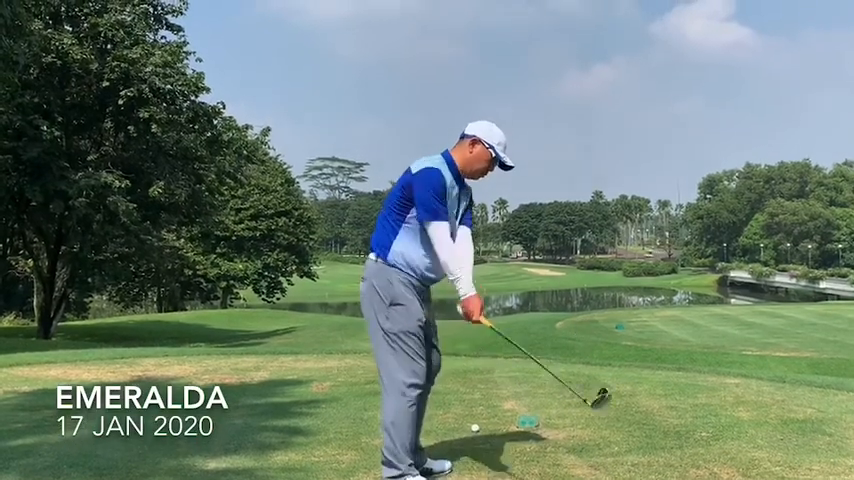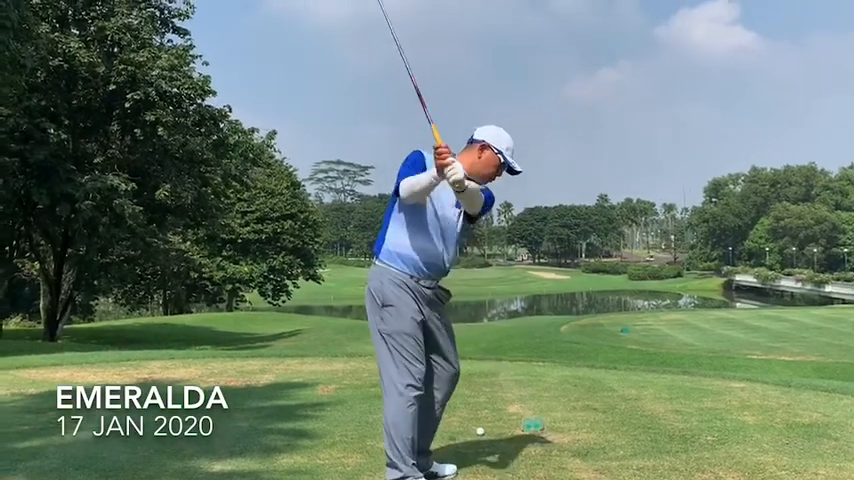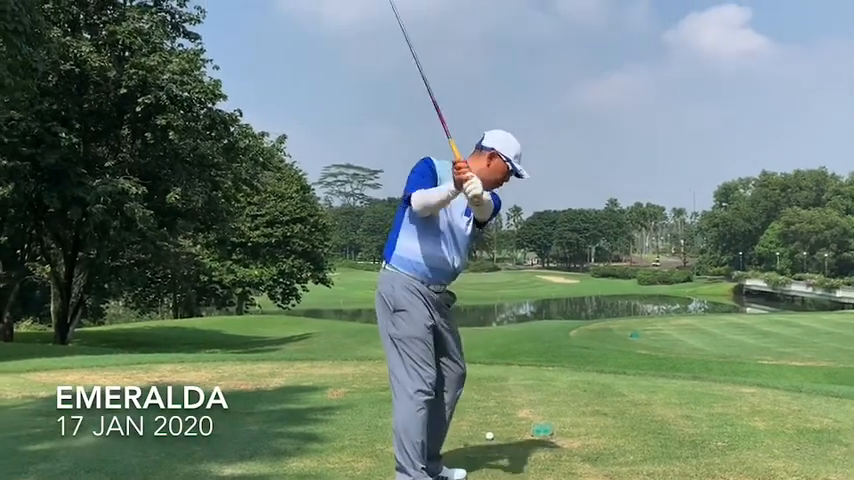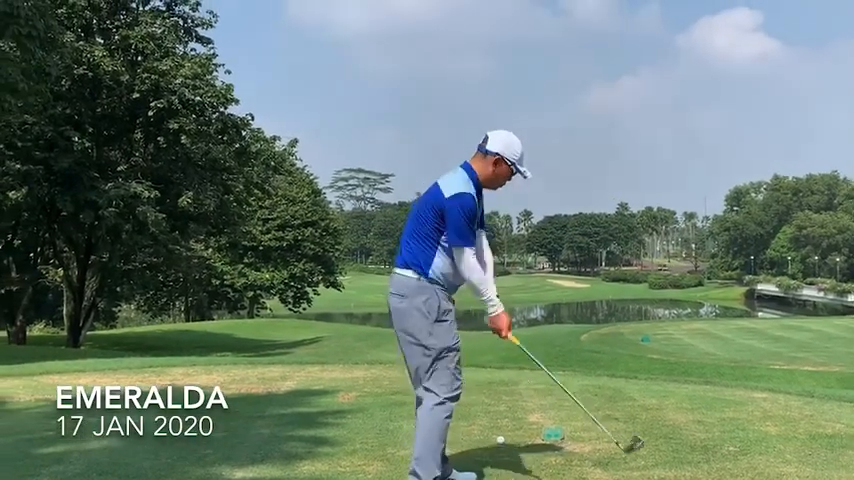
dt=0.3s
person 1, frame 1
left shoulder: (462, 191)
right shoulder: (430, 173)
left elbow: (463, 242)
right elbow: (439, 239)
left wrist: (468, 289)
right wrist: (466, 292)
left hip: (408, 284)
right hip: (389, 280)
left knee: (425, 370)
right knee: (405, 376)
person 1, frame 2
left shoulder: (481, 195)
right shoulder: (420, 161)
left elbow: (470, 200)
right elbow: (408, 192)
left wrist: (455, 173)
right wrist: (437, 173)
left hip: (430, 290)
right hip: (393, 284)
left knee: (444, 373)
right knee: (405, 381)
person 1, frame 3
left shoulder: (488, 199)
right shoulder: (430, 168)
left elbow: (481, 207)
right elbow: (420, 203)
left wrist: (469, 184)
right wrist: (454, 187)
left hip: (437, 293)
right hip: (403, 288)
left knee: (451, 377)
right knee: (416, 384)
person 1, frame 4
left shoulder: (462, 184)
right shoulder: (462, 197)
left elbow: (482, 252)
right elbow: (466, 264)
left wrist: (493, 303)
right wrist: (494, 308)
left hip: (412, 291)
right hip: (421, 295)
left knee: (431, 387)
right knee: (441, 389)
